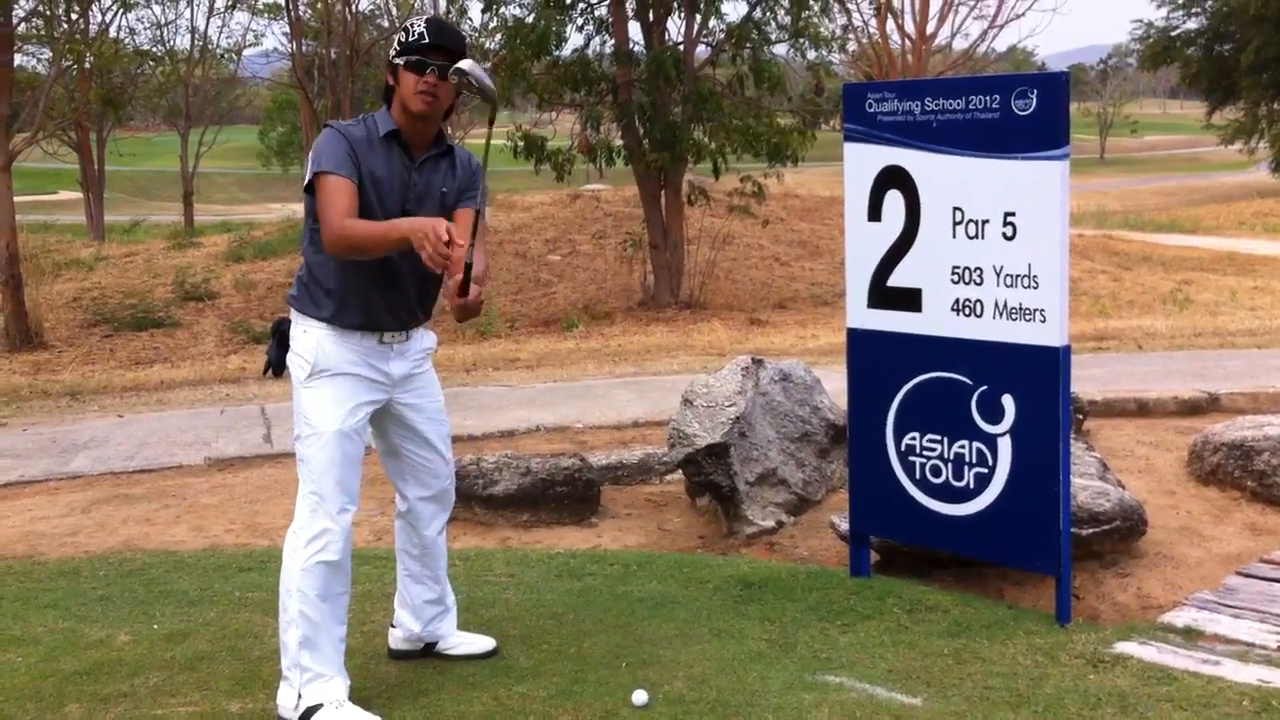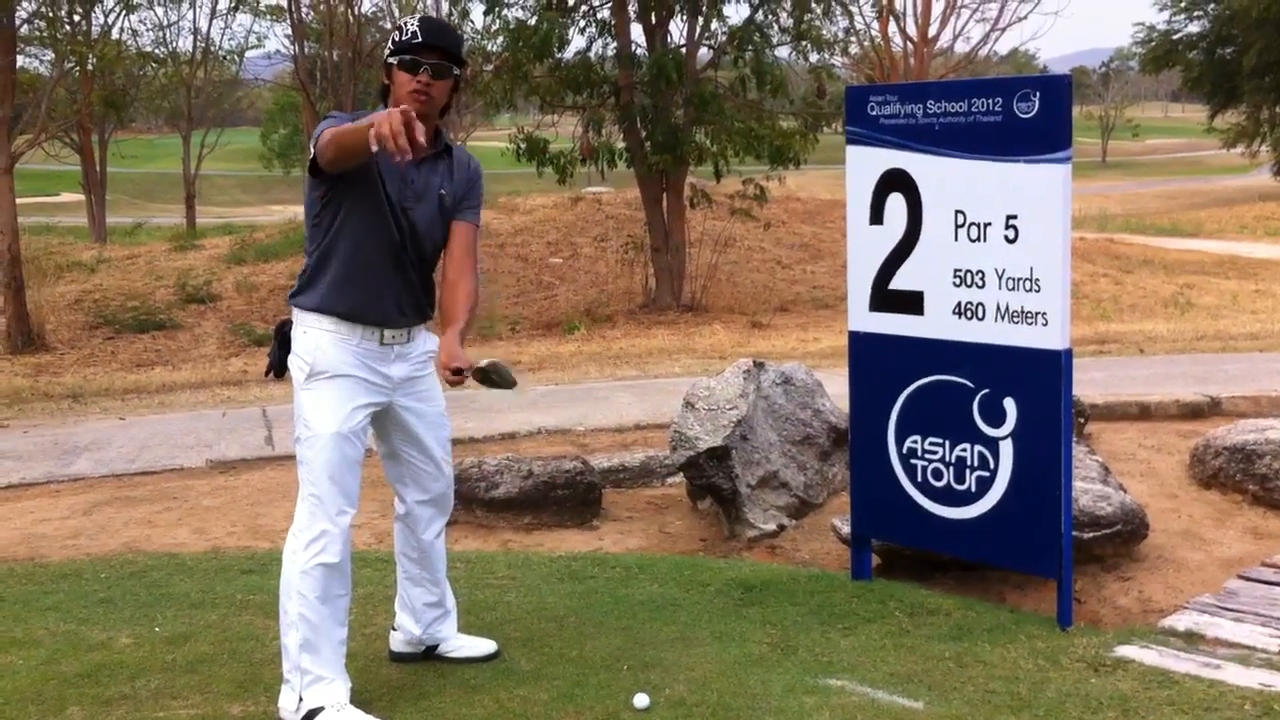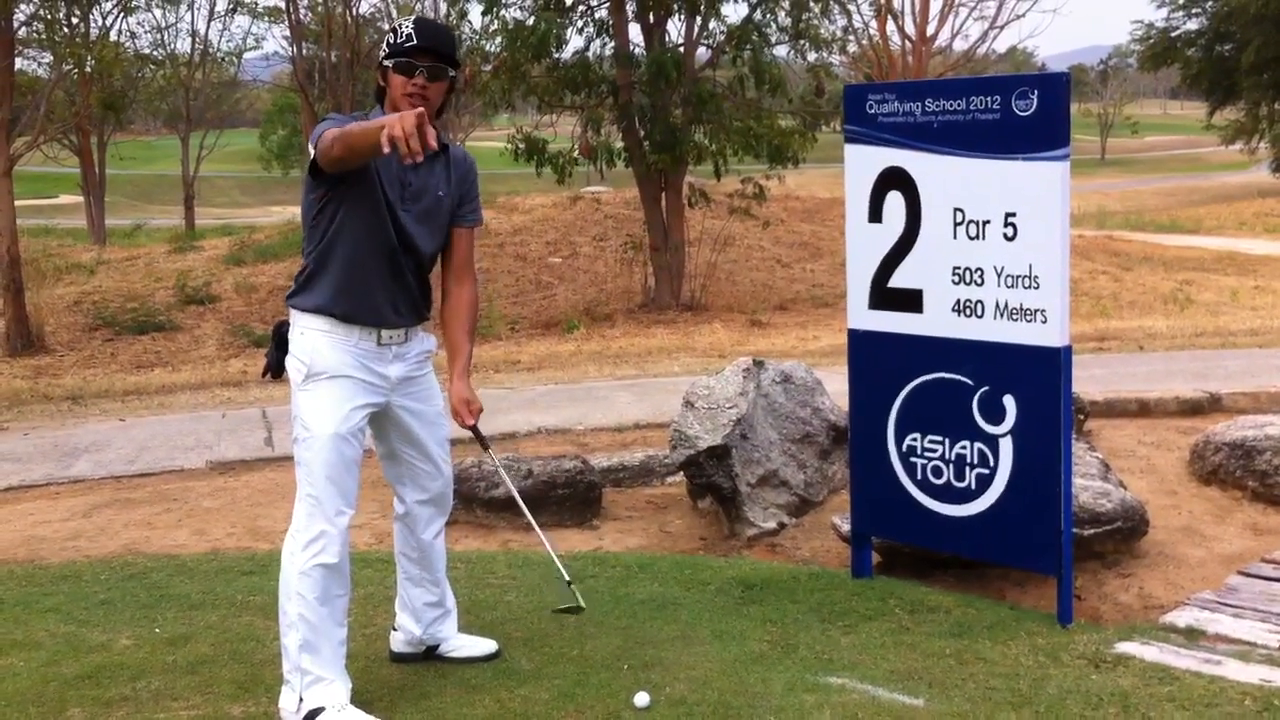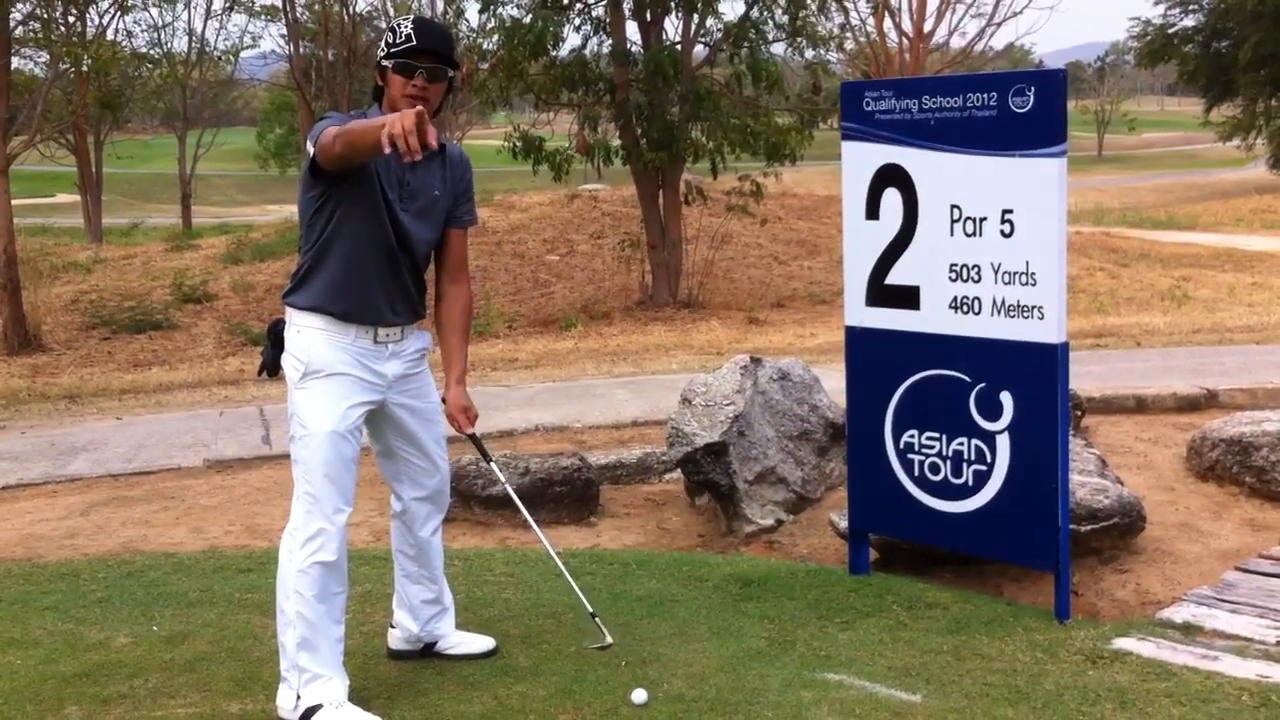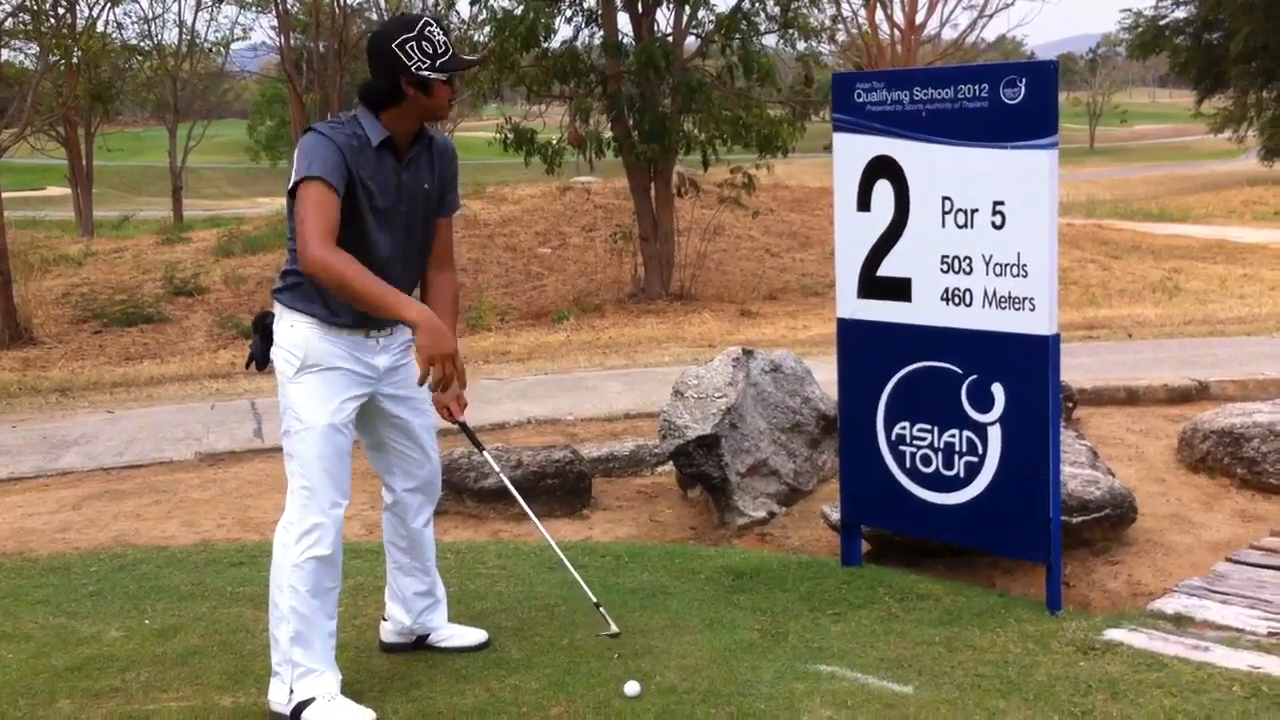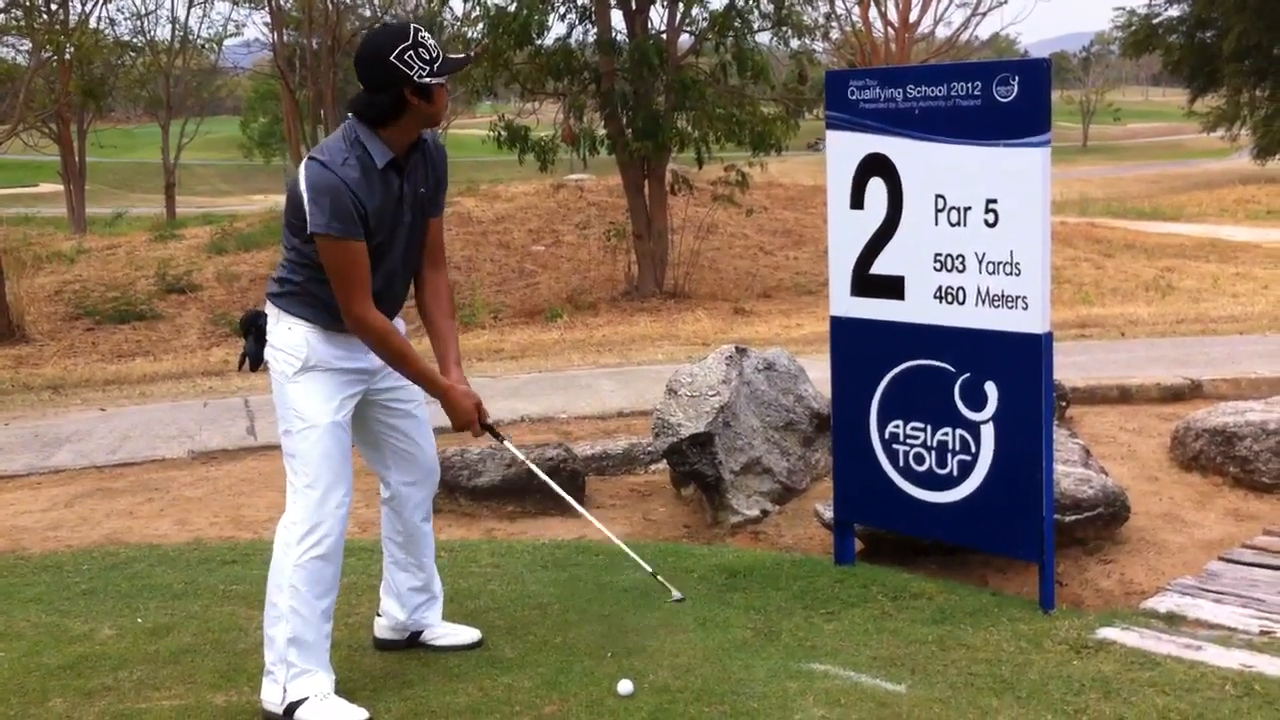
dt=0.4s
person 1, frame 1
left shoulder: (462, 167)
right shoulder: (342, 142)
left elbow: (471, 249)
right elbow: (338, 234)
left wrist: (468, 285)
right wrist: (410, 228)
left hip: (409, 347)
right hip: (333, 348)
left knee: (431, 489)
right knee: (327, 513)
left ankle: (422, 626)
person 1, frame 2
left shoulder: (462, 170)
right shoulder: (342, 137)
left elbow: (460, 266)
right elbow: (337, 148)
left wrist: (452, 339)
right wrist: (378, 124)
left hip: (412, 346)
right hip: (336, 348)
left knee: (429, 493)
right knee: (326, 515)
left ankle: (423, 628)
person 1, frame 3
left shoulder: (458, 168)
right shoulder: (341, 137)
left elbow: (459, 278)
right elbow: (341, 148)
left wrist: (460, 375)
right wrist: (387, 127)
left hip: (410, 346)
right hip: (333, 347)
left knee: (428, 492)
right knee: (324, 516)
left ankle: (424, 628)
person 1, frame 4
left shoulder: (451, 164)
right shoulder: (337, 133)
left elbow: (454, 278)
right elbow: (342, 146)
left wrist: (456, 379)
right wrist: (391, 125)
left hip: (404, 345)
right hip: (329, 345)
left knee: (426, 489)
right knee: (322, 515)
left ankle: (421, 627)
person 1, frame 5
left shoulder: (439, 155)
right shoulder: (328, 146)
left elbow: (440, 267)
right elbow: (317, 254)
left wrist: (442, 361)
right wrist: (417, 317)
left hip: (387, 337)
right hip: (320, 342)
left knee: (417, 482)
right knee: (318, 509)
left ankle: (414, 619)
person 1, frame 6
left shoulder: (429, 156)
right shoulder: (331, 176)
left elbow: (430, 268)
right elbow: (357, 312)
left wrist: (453, 367)
right wrist: (443, 392)
left hip: (379, 336)
right hip: (312, 343)
left knee: (415, 474)
right knee: (319, 510)
left ankle: (409, 617)
